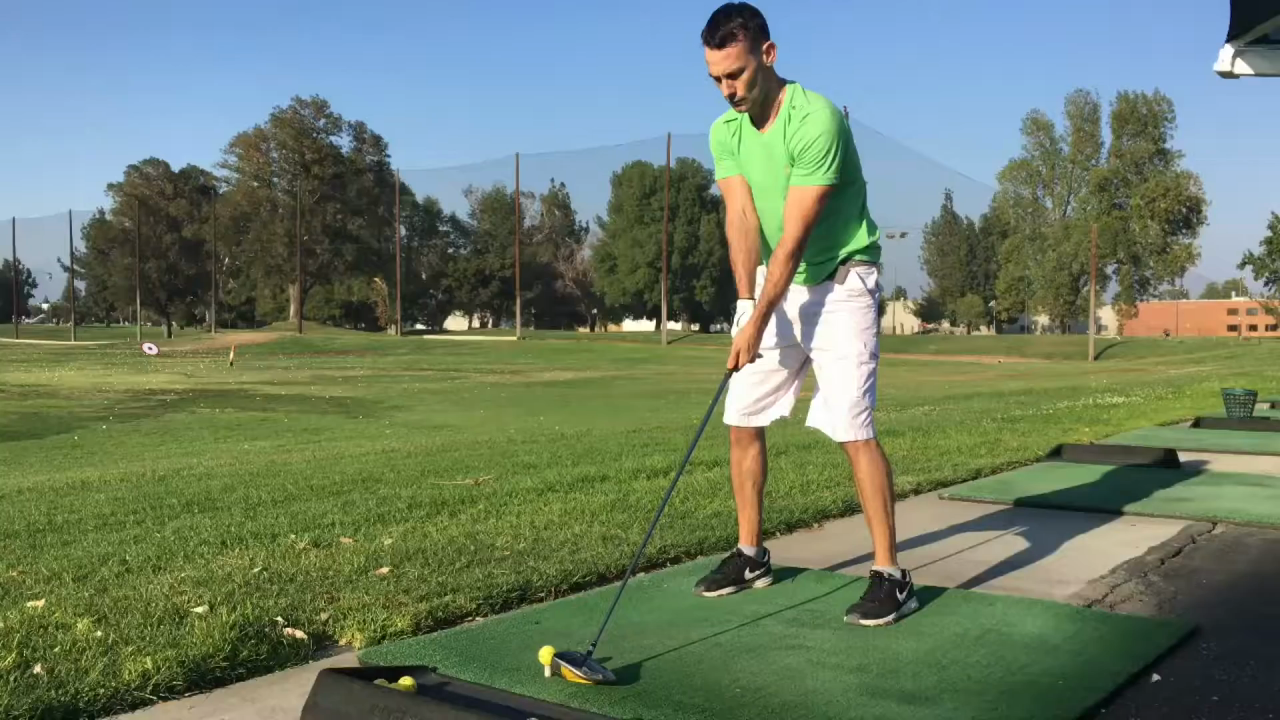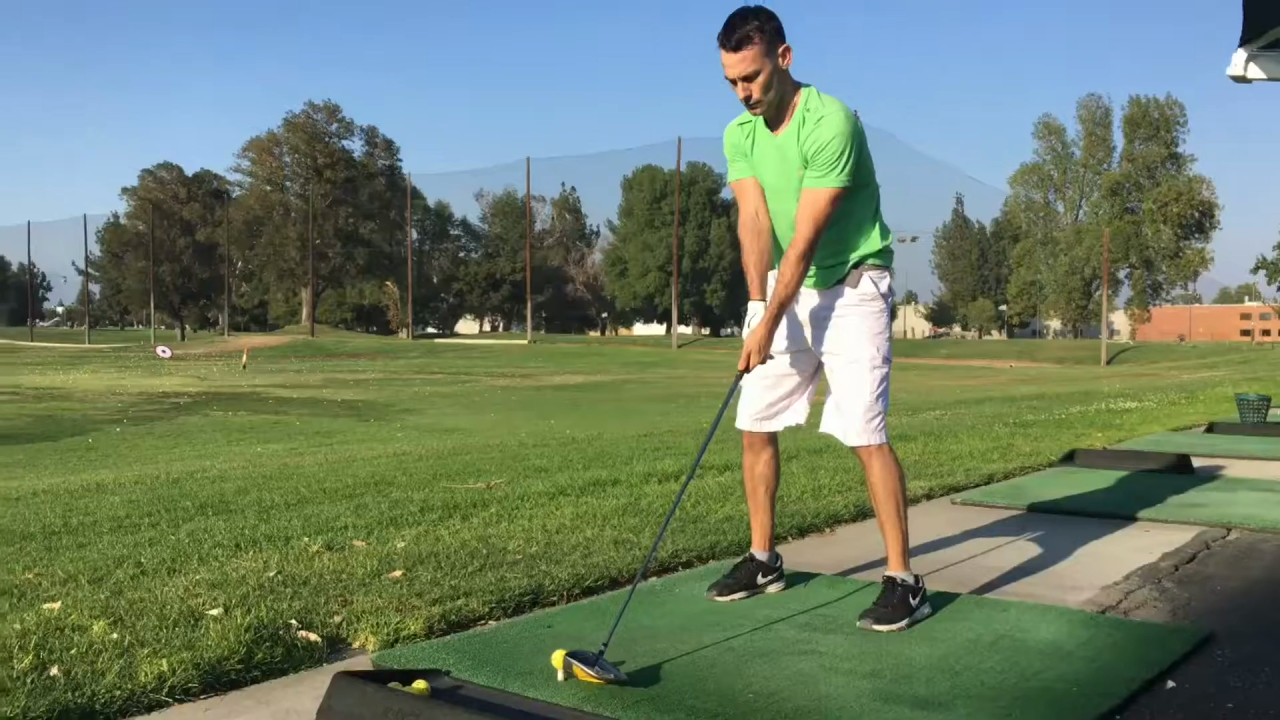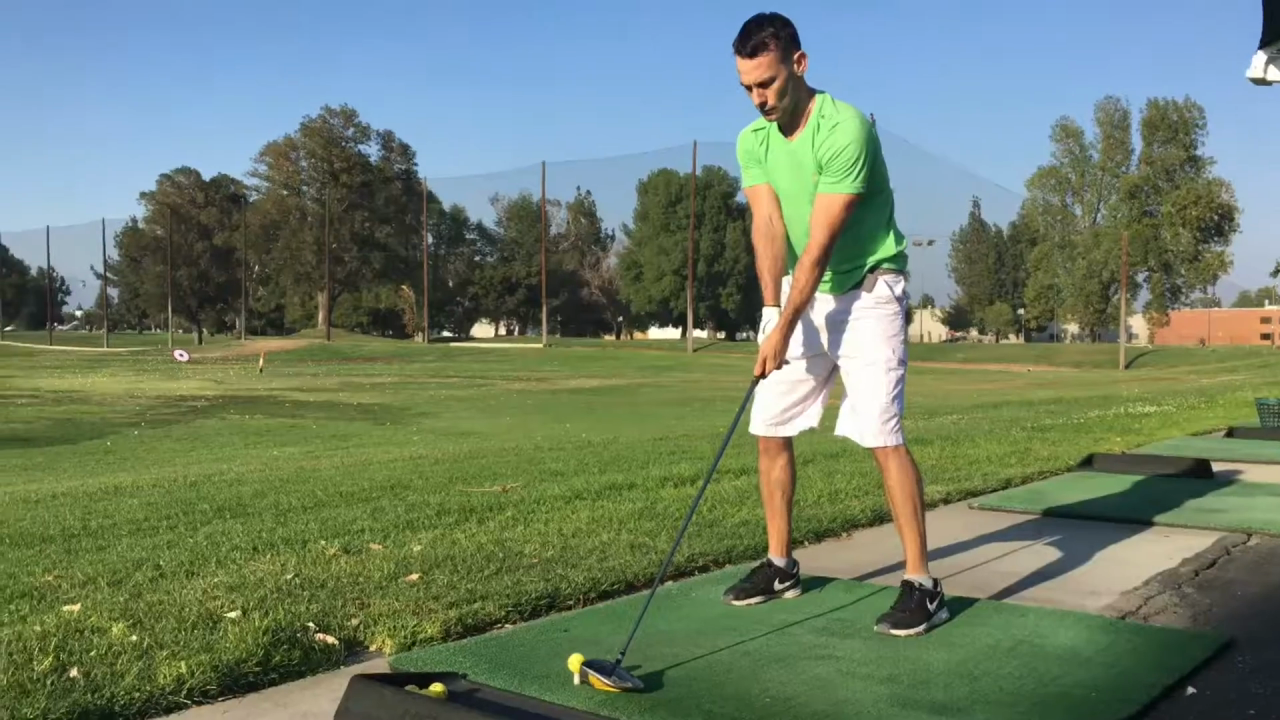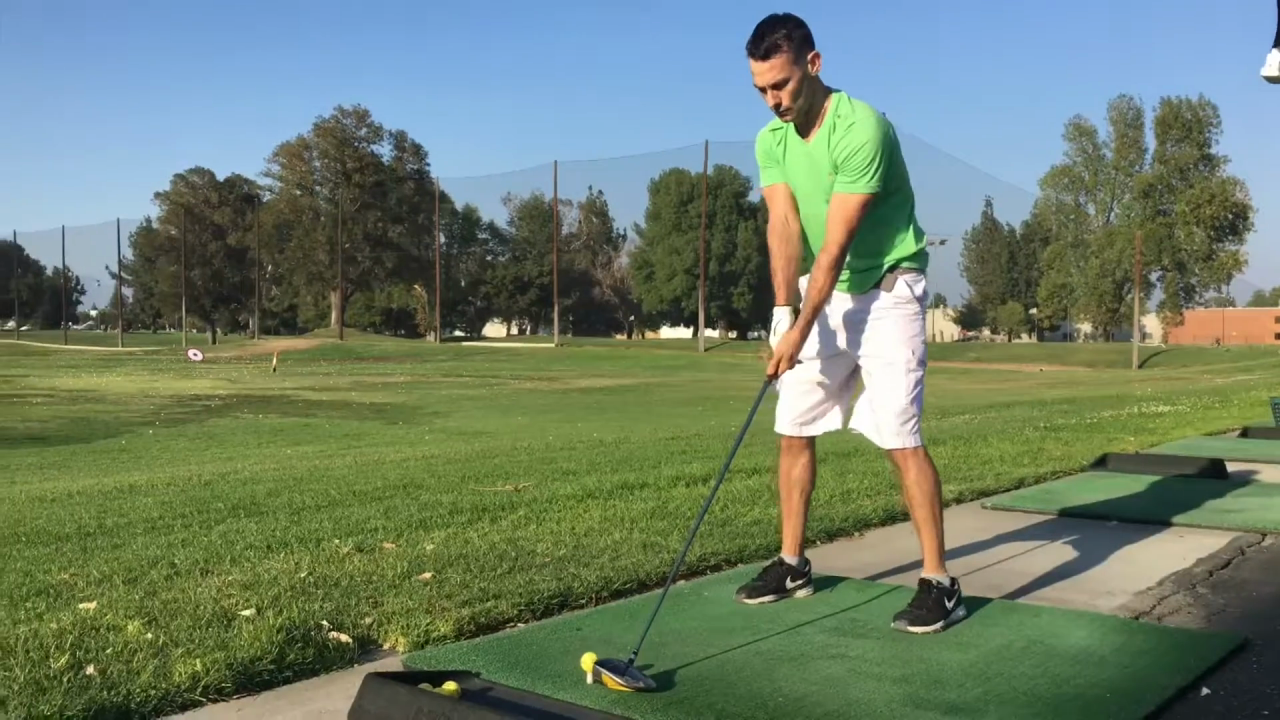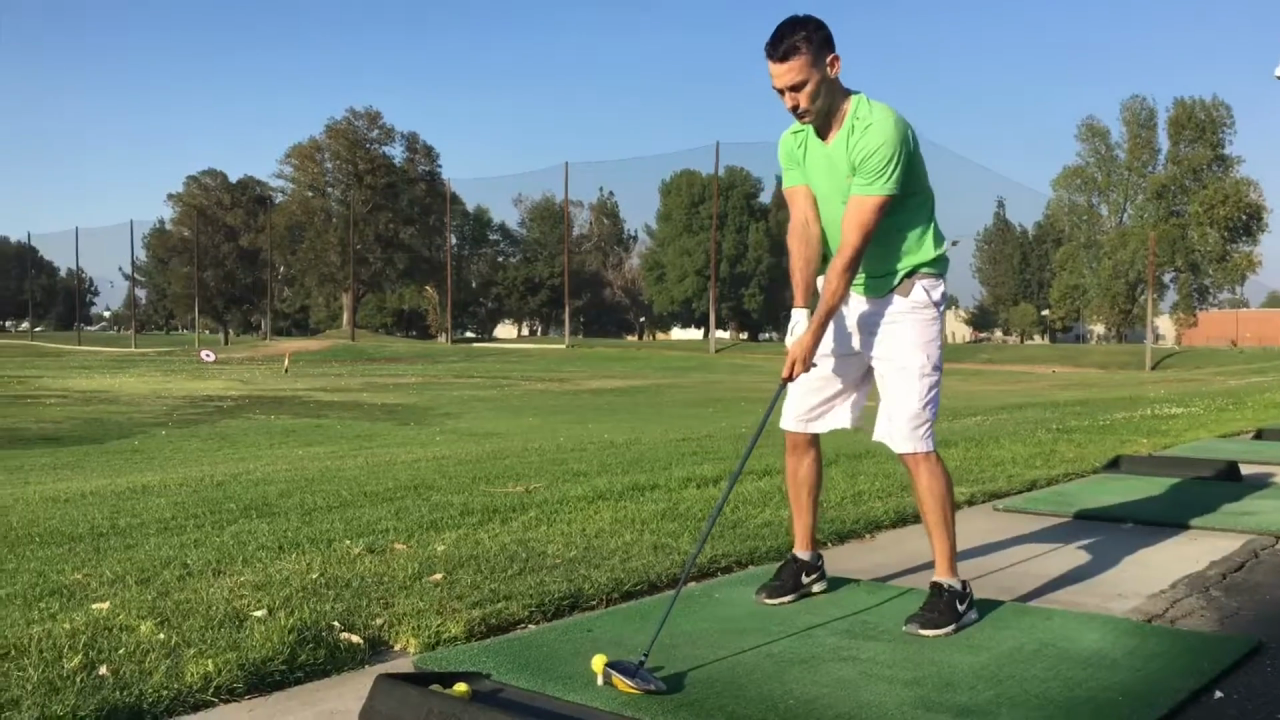
dt=0.2s
person 1, frame 1
left shoulder: (817, 119)
right shoulder: (725, 131)
left elbow: (794, 236)
right elbow: (742, 221)
left wrist: (757, 323)
right wrist: (745, 305)
left hip: (838, 285)
right hip: (773, 287)
left knee: (852, 428)
right knee: (742, 423)
left ankle: (890, 575)
right ankle: (751, 554)
person 1, frame 2
left shoulder: (832, 122)
right shoulder: (739, 134)
left elbow: (806, 239)
right elbow: (754, 222)
left wrist: (768, 324)
right wrist: (758, 307)
left hip: (851, 289)
right hip: (787, 291)
left knee: (865, 433)
right knee: (755, 427)
left ankle: (902, 581)
right ankle: (763, 559)
person 1, frame 3
left shoulder: (845, 128)
right shoulder: (752, 140)
left elbow: (819, 245)
right elbow: (768, 229)
left wrist: (783, 329)
right wrist: (770, 312)
left hip: (866, 293)
right hip: (801, 294)
left knee: (881, 434)
right knee: (770, 433)
left ankle: (921, 583)
right ankle: (780, 564)
person 1, frame 4
left shoulder: (862, 128)
right shoulder: (770, 141)
left elbow: (835, 245)
right elbow: (783, 228)
left wrist: (800, 331)
right wrist: (782, 313)
left hip: (889, 292)
right hip: (823, 295)
left knee: (899, 436)
right knee: (793, 431)
left ankle: (938, 582)
right ankle: (792, 565)
person 1, frame 5
left shoulder: (881, 130)
right shoulder: (792, 142)
left elbow: (852, 247)
right elbow: (804, 229)
left wrist: (813, 332)
right wrist: (800, 314)
left hip: (904, 296)
right hip: (838, 296)
left knee: (912, 440)
right knee: (798, 428)
left ankle: (950, 586)
right ankle: (805, 559)
